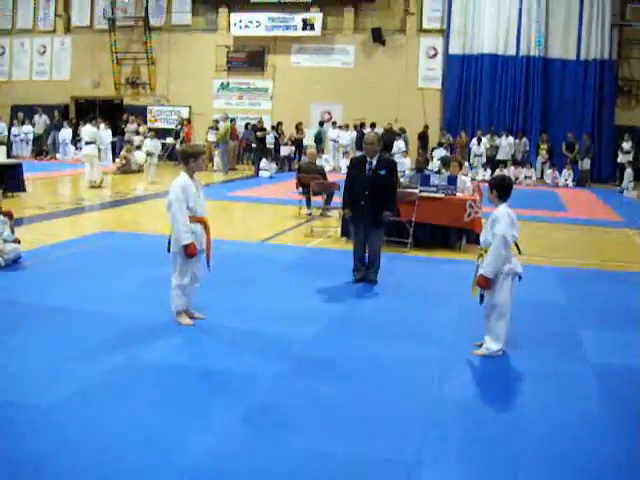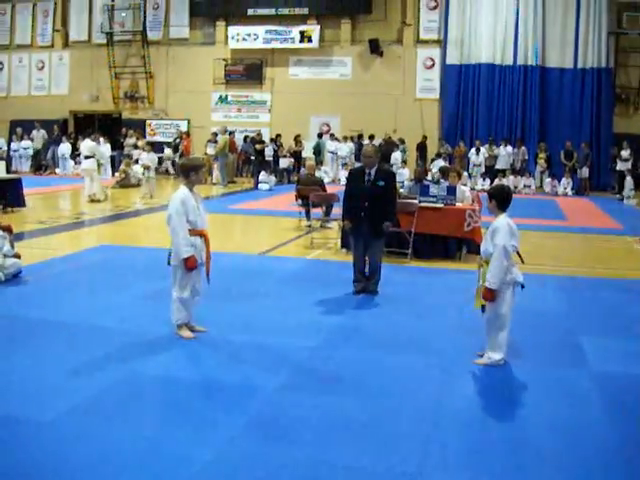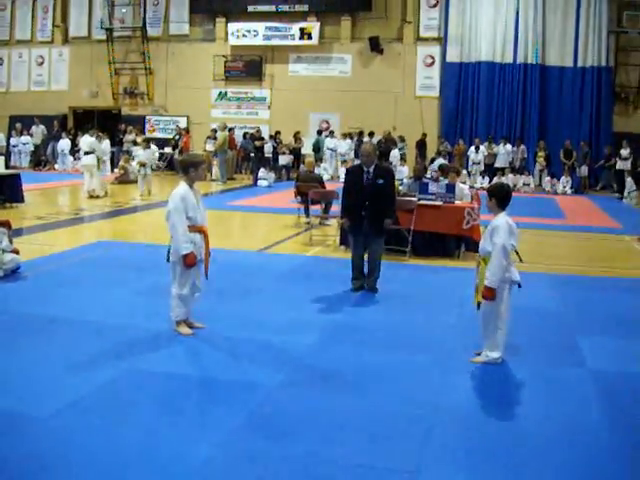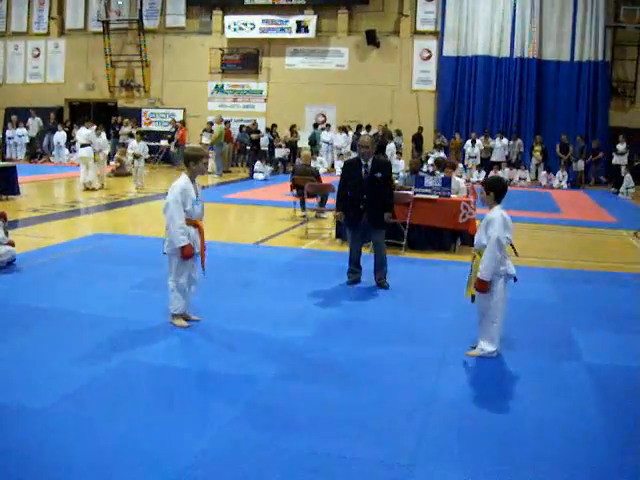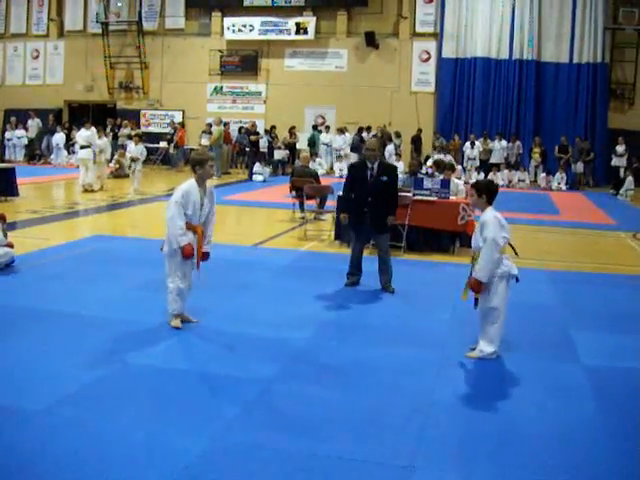
dt=0.2s
person 1, frame 1
left shoulder: (196, 182)
right shoulder: (179, 185)
right elbow: (178, 217)
left wrist: (202, 236)
right wrist: (187, 241)
left hip: (198, 235)
right hip: (186, 236)
left knee: (194, 275)
right knee: (182, 276)
left ankle: (187, 308)
right ankle: (179, 311)
person 1, frame 2
left shoulder: (195, 195)
right shoulder: (179, 198)
right elbow: (178, 230)
left wrist: (204, 250)
right wrist: (187, 255)
left hip: (197, 248)
right hip: (186, 250)
left knee: (194, 289)
right knee: (182, 289)
left ankle: (188, 321)
right ankle: (180, 324)
person 1, frame 3
left shoulder: (195, 192)
right shoulder: (179, 195)
right elbow: (178, 227)
left wrist: (204, 247)
right wrist: (186, 251)
left hip: (197, 244)
right hip: (185, 246)
left knee: (194, 285)
right knee: (182, 285)
left ankle: (187, 318)
right ankle: (179, 321)
person 1, frame 4
left shoulder: (195, 185)
right shoulder: (179, 187)
right elbow: (175, 219)
left wrist: (198, 240)
right wrist: (183, 243)
left hip: (192, 237)
right hip: (180, 239)
left knee: (190, 278)
right knee: (178, 278)
left ankle: (183, 311)
right ankle: (176, 314)
person 1, frame 5
left shoulder: (209, 191)
right shoulder: (184, 190)
left elbow: (209, 220)
right elbow: (174, 219)
left wrist: (205, 245)
right wrist: (183, 243)
left hip: (193, 239)
right hip: (179, 240)
left knee: (186, 279)
right knee: (177, 279)
left ankle: (179, 312)
right ankle: (175, 314)
person 2, frame 1
left shoulder: (501, 215)
right shoulder: (501, 213)
left elbow: (499, 246)
left wrist: (486, 272)
right wrist: (486, 269)
left hip: (499, 268)
right hip: (497, 267)
left knee: (497, 307)
right knee: (492, 306)
left ankle: (493, 346)
right ankle: (491, 340)
person 2, frame 2
left shoulder: (501, 225)
right shoulder: (501, 223)
left elbow: (500, 257)
left wrist: (490, 284)
right wrist: (489, 281)
left hip: (499, 279)
right hip: (497, 277)
left knee: (497, 317)
right knee: (493, 316)
left ankle: (495, 355)
right ankle: (493, 350)
person 2, frame 3
left shoulder: (501, 224)
right shoulder: (500, 221)
left elbow: (499, 256)
left wrist: (490, 284)
left hip: (497, 277)
right hip: (494, 275)
left knee: (494, 315)
right knee: (489, 315)
left ankle: (492, 353)
right ankle: (490, 349)
person 2, frame 4
left shoulder: (496, 217)
right shoulder: (495, 215)
left elbow: (494, 249)
left wrist: (484, 276)
right wrist: (482, 273)
left hip: (493, 270)
right hip: (491, 268)
left knee: (490, 309)
right knee: (485, 308)
left ankle: (487, 347)
right ankle: (485, 343)
person 2, frame 5
left shoulder: (489, 219)
right shoulder: (488, 216)
left elbow: (490, 250)
left wrist: (479, 277)
right wrist: (478, 274)
left hip: (494, 271)
right hip: (492, 270)
left knee: (492, 310)
right knee: (487, 310)
left ankle: (487, 349)
right ankle: (485, 345)
person 3, frame 1
left shoulder: (389, 164)
right shoulder: (355, 162)
left elbow: (392, 189)
right elbow: (348, 185)
left wrist: (389, 209)
right wrist: (346, 206)
left hip: (377, 211)
right hip: (357, 210)
left knee: (374, 247)
right knee: (358, 245)
left ankle: (371, 274)
right ankle: (359, 273)
person 3, frame 2
left shoulder: (387, 175)
right shoulder: (353, 173)
left elbow: (391, 199)
right elbow: (347, 197)
left wrist: (389, 219)
right wrist: (346, 218)
left hip: (377, 222)
right hip: (357, 221)
left knee: (375, 258)
right knee: (358, 256)
left ankle: (372, 285)
right ankle: (359, 284)
person 3, frame 3
left shoulder: (386, 172)
right shoulder: (351, 171)
left elbow: (390, 196)
right elbow: (346, 195)
left wrist: (389, 216)
right wrist: (345, 216)
left hip: (377, 220)
right hip: (356, 219)
left knee: (375, 255)
right knee: (357, 253)
left ankle: (371, 283)
right ankle: (358, 281)
person 3, frame 4
left shoulder: (384, 165)
right shoulder: (349, 164)
left elbow: (389, 189)
right elbow: (342, 188)
left wrist: (388, 210)
right wrist: (340, 209)
left hip: (376, 213)
right hip: (354, 212)
left knee: (379, 247)
right knee: (354, 247)
left ankle: (380, 278)
right ankle: (354, 274)
person 3, frame 5
left shoulder: (389, 169)
right shoulder: (355, 167)
left elbow: (393, 193)
right elbow: (347, 190)
left wrist: (392, 213)
right wrist: (345, 211)
left hip: (380, 216)
right hip: (359, 214)
left knee: (383, 251)
right knee: (356, 249)
left ankle: (386, 282)
right ankle: (353, 277)
